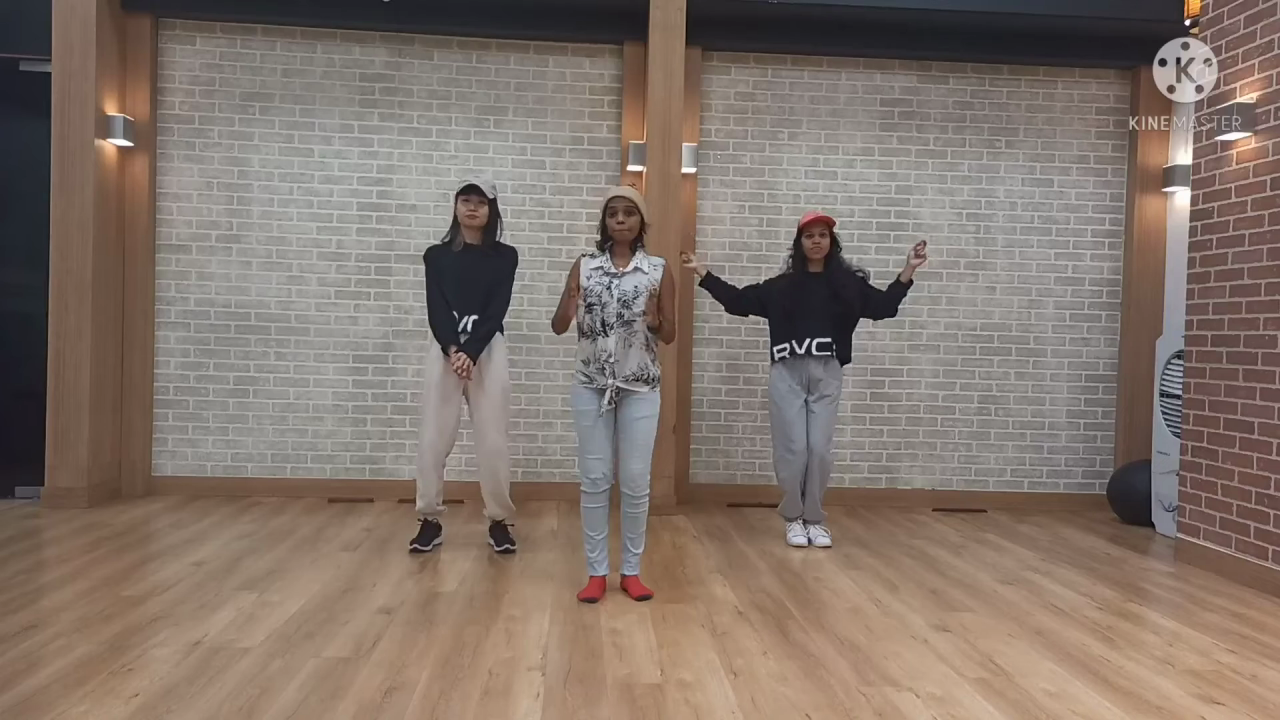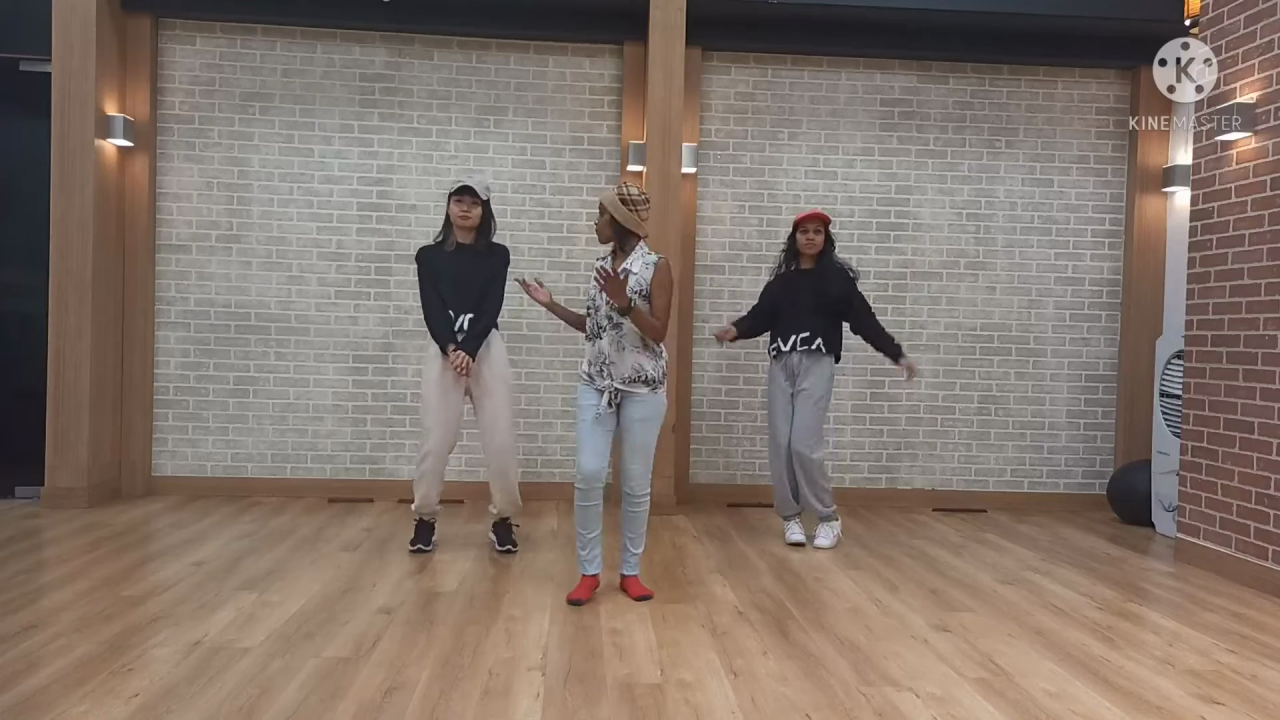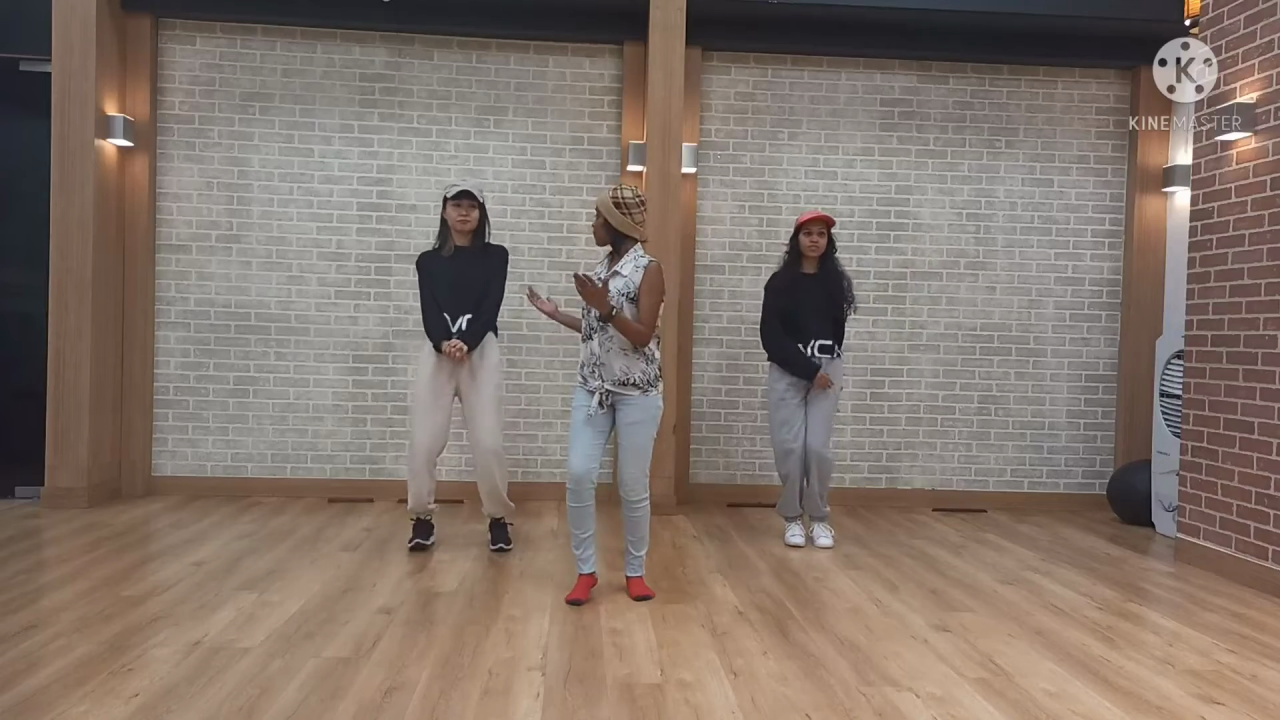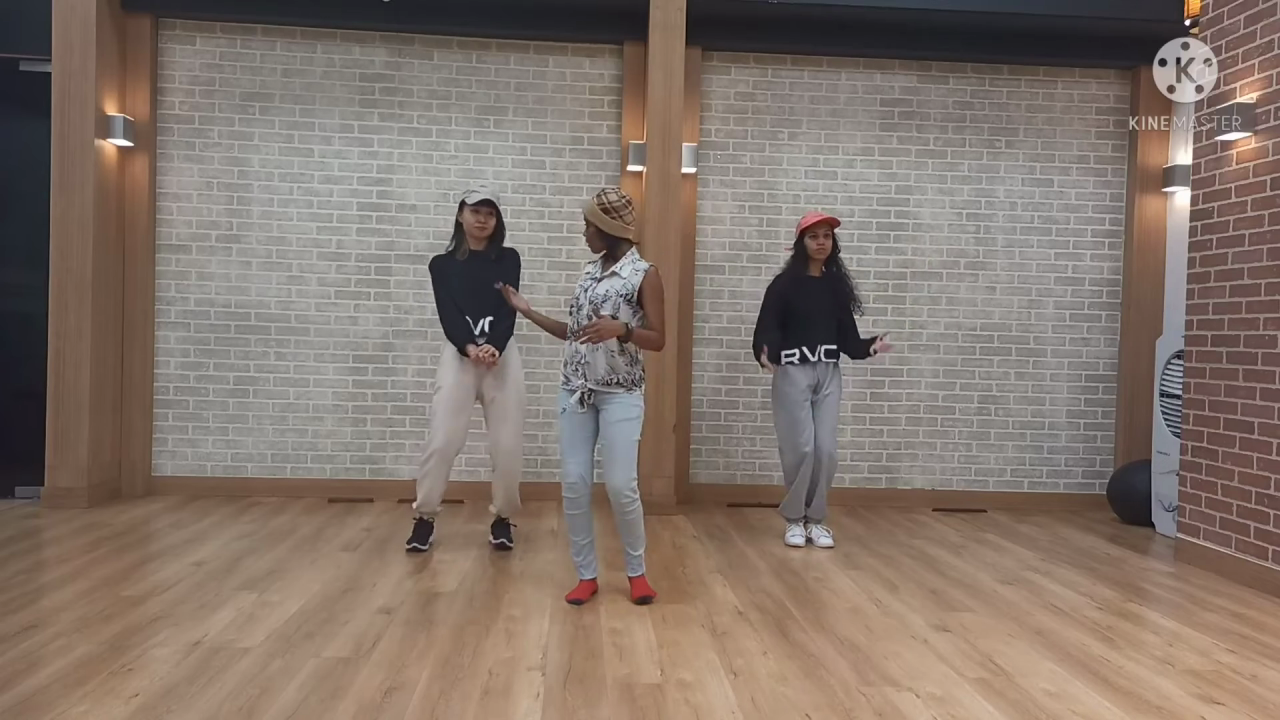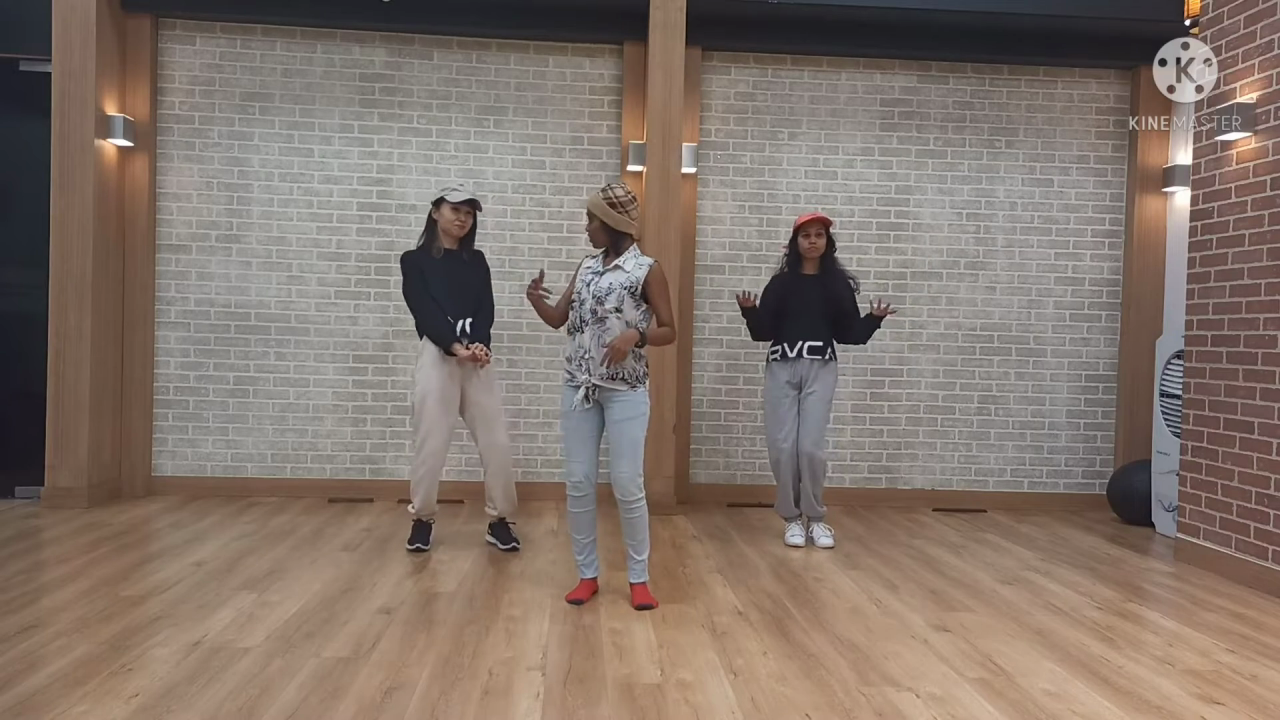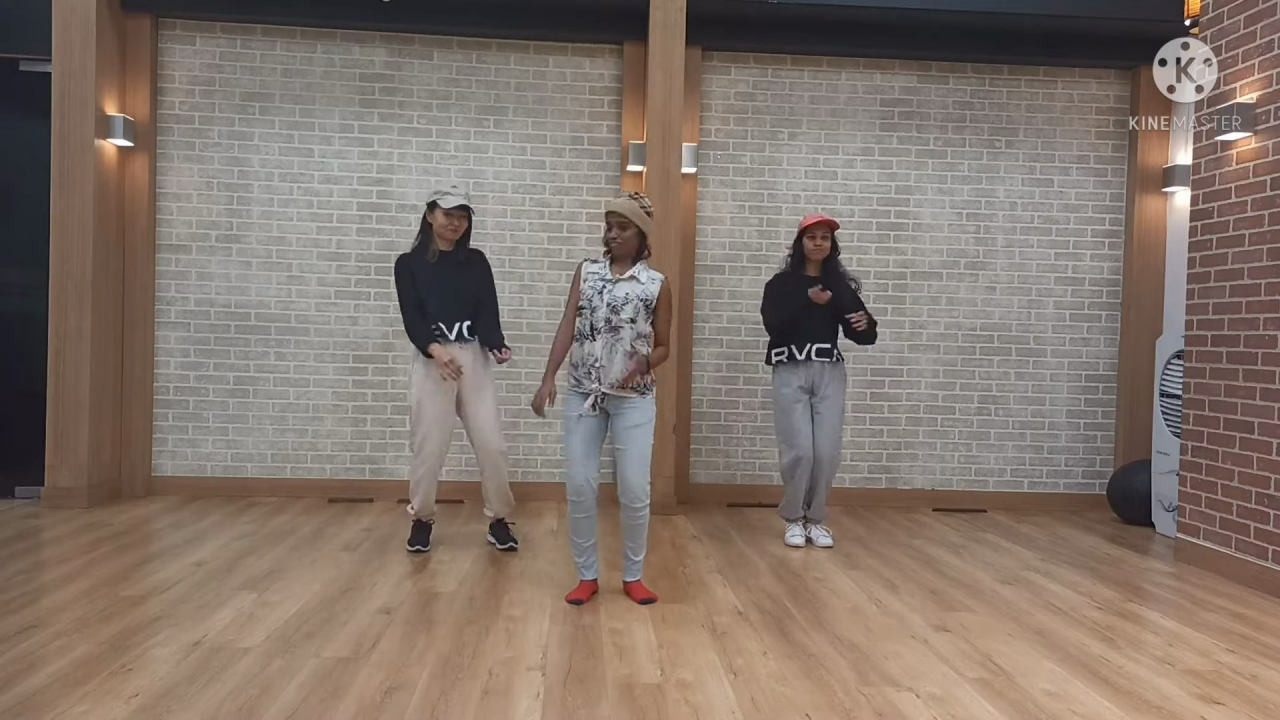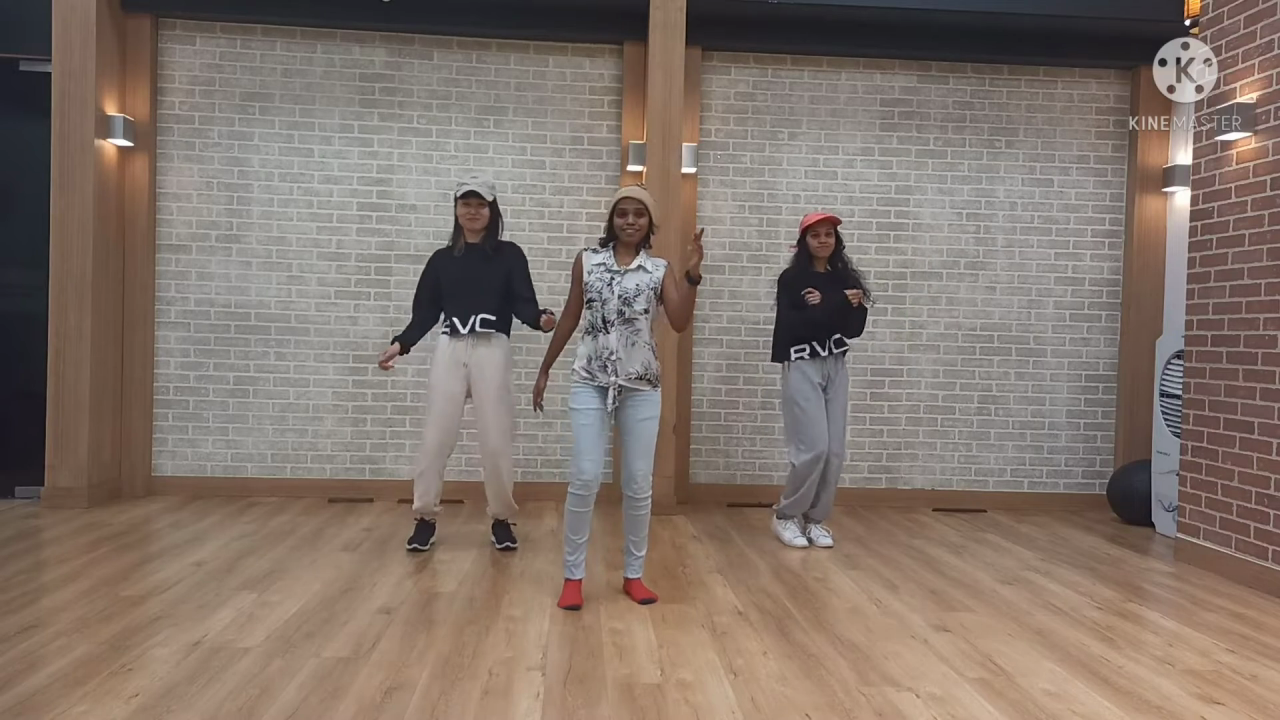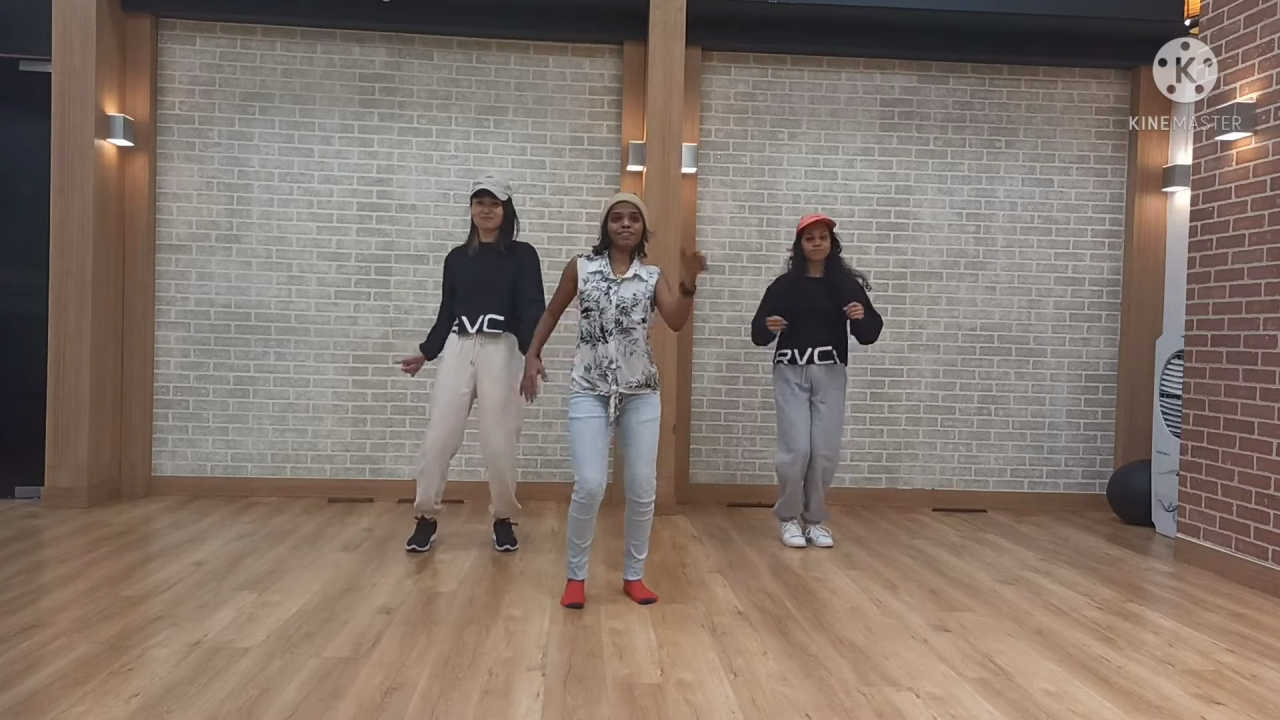
dt=0.4s
person 1, frame 1
left shoulder: (658, 270)
right shoulder: (584, 266)
left elbow: (669, 336)
right elbow: (558, 328)
left wrist: (654, 320)
right wrist: (569, 309)
left hip: (640, 387)
right hip: (592, 385)
left knee: (636, 481)
right knee: (594, 478)
left ankle: (631, 571)
right ankle: (597, 572)
person 1, frame 2
left shoulder: (656, 266)
right shoulder: (601, 266)
left elbow: (658, 332)
left wrist: (625, 302)
right wrist: (551, 304)
left hip: (643, 388)
right hip: (596, 385)
left knee: (636, 482)
right knee: (588, 474)
left ankle: (631, 571)
right ankle: (589, 571)
person 1, frame 3
left shoulder: (648, 269)
right shoulder: (602, 268)
left elbow: (641, 336)
left wrist: (604, 308)
right wrist: (555, 314)
left hip: (637, 392)
right hip: (592, 388)
left knee: (633, 486)
right knee: (579, 474)
left ankle: (635, 572)
right ankle: (586, 571)
person 1, frame 4
left shoulder: (645, 275)
right shoulder: (590, 271)
left elbow: (657, 340)
left wrist: (621, 330)
right wrist: (528, 312)
left hip: (621, 394)
right hip: (576, 391)
left knee: (621, 485)
right knee: (574, 484)
left ankle: (636, 571)
right ankle: (587, 575)
person 1, frame 5
left shoulder: (647, 270)
right shoulder: (587, 266)
left elbow: (669, 331)
right elbow: (557, 319)
left wrist: (636, 336)
right wrist: (535, 298)
left hip: (625, 390)
right hip: (579, 386)
left knee: (627, 484)
right knee: (579, 482)
left ankle: (638, 579)
right ankle: (588, 575)
person 1, frame 6
left shoulder: (656, 284)
right shoulder: (587, 271)
left elbow: (662, 347)
right elbow: (567, 327)
left wrist: (643, 365)
right wrist: (548, 377)
left hip: (634, 398)
right hip: (583, 393)
left knee: (635, 491)
right knee: (580, 487)
left ankle: (633, 575)
right ankle: (587, 575)
person 1, frame 7
left shoulder: (661, 270)
right shoulder: (587, 261)
left elbow: (680, 323)
right elbow: (569, 319)
left wrist: (693, 274)
right wrist: (544, 370)
left hip: (641, 387)
right hip: (590, 383)
left knee: (638, 484)
right knee: (584, 478)
left ankle: (633, 574)
right ankle: (573, 576)
person 1, frame 8
left shoulder: (654, 277)
right shoulder: (580, 268)
left elbow: (677, 322)
right elbow: (550, 314)
left wrist: (688, 283)
right wrist: (533, 356)
left hip: (641, 394)
right hip: (589, 392)
left knee: (643, 489)
right knee: (590, 486)
left ankle: (634, 576)
right ankle: (576, 575)
person 2, frame 1
left shoulder: (505, 256)
right shoulder: (437, 255)
left elbow: (497, 309)
right elbow: (435, 309)
left wrist: (471, 353)
right wrist: (452, 350)
left hip: (488, 351)
right hip: (444, 350)
left knee: (493, 440)
right knee: (433, 439)
left ankle: (498, 522)
right ankle: (430, 521)
person 2, frame 2
left shoulder: (497, 255)
right shoulder: (429, 255)
left elbow: (492, 307)
right elbow: (431, 308)
left wrist: (468, 350)
right wrist: (451, 349)
left hip: (486, 349)
right hip: (442, 349)
left knee: (500, 438)
right knee: (436, 439)
left ankle: (502, 520)
right ankle: (425, 520)
person 2, frame 3
left shoulder: (495, 256)
right shoulder: (429, 261)
left elbow: (491, 307)
right elbow: (429, 310)
left wrist: (465, 343)
right wrist: (444, 344)
left hip: (481, 350)
right hip: (436, 351)
left knee: (488, 441)
right knee: (424, 441)
left ankle: (497, 519)
right ankle: (423, 519)
person 2, frame 4
left shoulder: (508, 259)
right shoulder: (442, 264)
left elbow: (509, 309)
right elbow: (447, 314)
left wrist: (494, 347)
right wrist: (470, 348)
left hip: (502, 355)
right hip: (458, 354)
left knee: (507, 443)
right knee: (442, 440)
left ankle: (502, 519)
right ankle: (425, 519)
person 2, frame 5
left shoulder: (477, 261)
right shoulder: (415, 260)
left elbow: (486, 310)
right elbow: (425, 311)
left wrist: (481, 345)
right wrist: (456, 348)
left hip: (477, 358)
right hip: (437, 355)
left knee: (496, 441)
right knee: (431, 442)
left ankle: (499, 520)
right ankle: (422, 519)
person 2, frame 6
left shoulder: (476, 261)
right shoulder: (409, 264)
left elbow: (488, 310)
right elbow: (412, 316)
left wrist: (496, 345)
right wrist: (436, 350)
left hip: (473, 357)
right hip: (431, 358)
left knee: (492, 444)
right knee: (429, 445)
left ankle: (499, 521)
right ankle: (422, 520)
person 2, frame 7
left shoulder: (509, 255)
right shoulder: (442, 259)
left elbow: (522, 301)
right elbow: (425, 310)
left wrist: (541, 318)
right wrist: (400, 344)
left hip: (492, 351)
right hip: (449, 350)
left knee: (496, 441)
right knee: (436, 438)
left ankle: (501, 519)
right ankle: (425, 519)
person 2, frame 8
left shoulder: (522, 255)
right shoulder: (457, 258)
left elbow: (531, 305)
right elbow: (447, 311)
left wrist: (531, 348)
right wrist: (426, 351)
left hip: (502, 351)
right hip: (457, 349)
left knee: (499, 442)
right knee: (439, 437)
left ankle: (503, 519)
right ankle: (426, 518)
person 3, frame 1
left shoulder: (846, 282)
right shoulder: (783, 284)
left elbow: (881, 306)
right elbow: (739, 301)
left wrist: (906, 274)
right wrist: (705, 274)
left hip: (827, 372)
right hip: (787, 371)
left knee: (819, 450)
right knee: (791, 448)
left ankle: (814, 519)
right ankle: (793, 518)
person 3, frame 2
left shoulder: (837, 278)
right shoulder: (781, 282)
left elbow: (863, 319)
right elbow: (759, 316)
left wrist: (896, 354)
right wrist: (736, 329)
left hip: (817, 365)
right hip: (781, 366)
left knee: (805, 446)
right knee: (781, 444)
left ankle: (828, 518)
right ankle: (791, 516)
person 3, frame 3
left shoulder: (835, 282)
right shoulder: (780, 282)
left elbow: (837, 331)
right elbow: (771, 335)
left wrist: (826, 368)
right wrist: (808, 369)
left hip: (826, 369)
right hip: (786, 371)
left knee: (817, 447)
right knee: (788, 447)
left ankle: (819, 518)
right ankle: (792, 518)
person 3, frame 4
left shoulder: (838, 285)
right shoulder: (784, 284)
left elbow: (845, 332)
right elbow: (766, 328)
left wrist: (868, 347)
right wrist: (764, 354)
left hip: (829, 373)
right hip: (792, 371)
left knee: (826, 451)
right knee: (801, 449)
left ankle: (815, 519)
right ankle: (794, 519)
person 3, frame 5
left shoulder: (838, 284)
right shoulder: (780, 283)
left elbow: (847, 332)
right elbow: (763, 331)
left wrist: (874, 319)
right wrist: (750, 310)
left hip: (820, 369)
right hip: (781, 368)
left knee: (810, 446)
right knee: (782, 446)
left ankle: (816, 517)
right ankle: (792, 518)
person 3, frame 6
left shoulder: (840, 285)
right shoulder: (782, 283)
left elbow: (861, 332)
right elbow: (772, 323)
left wrist: (866, 324)
right wrist: (808, 302)
left hip: (829, 371)
right hip: (790, 371)
left knee: (827, 451)
right knee: (798, 450)
left ankle: (815, 519)
right ankle: (793, 518)
person 3, frame 7
left shoulder: (844, 279)
right shoulder: (792, 278)
left elbow: (855, 327)
right elbow: (796, 324)
left wrist: (826, 305)
right wrist: (840, 304)
left hip: (835, 367)
right hip: (802, 366)
left knee: (834, 450)
right knee: (813, 448)
left ankle: (815, 519)
right ankle: (786, 515)
person 3, frame 8
left shoulder: (847, 284)
right shoulder: (785, 285)
left elbow: (869, 333)
right elbow: (759, 330)
left wrist: (862, 317)
right wrist: (768, 327)
left hip: (831, 373)
right hip: (791, 373)
left knee: (825, 452)
right knee: (796, 450)
left ankle: (814, 519)
right ankle: (788, 518)
